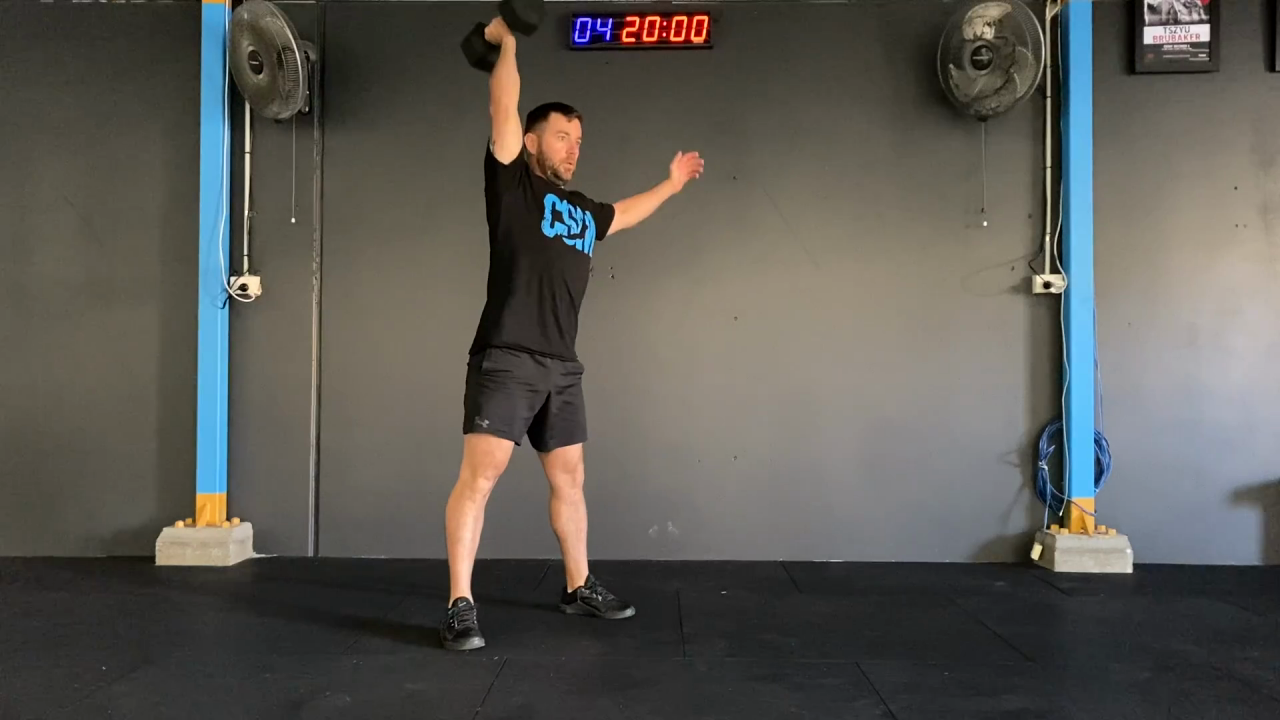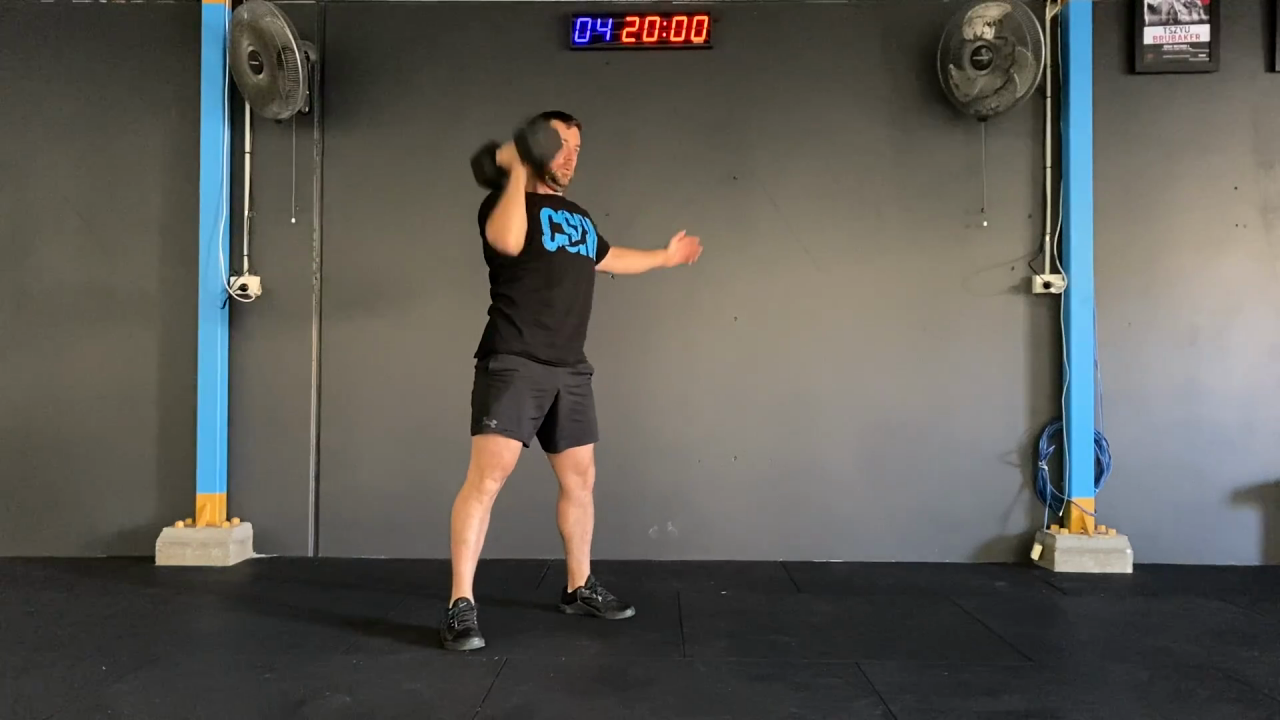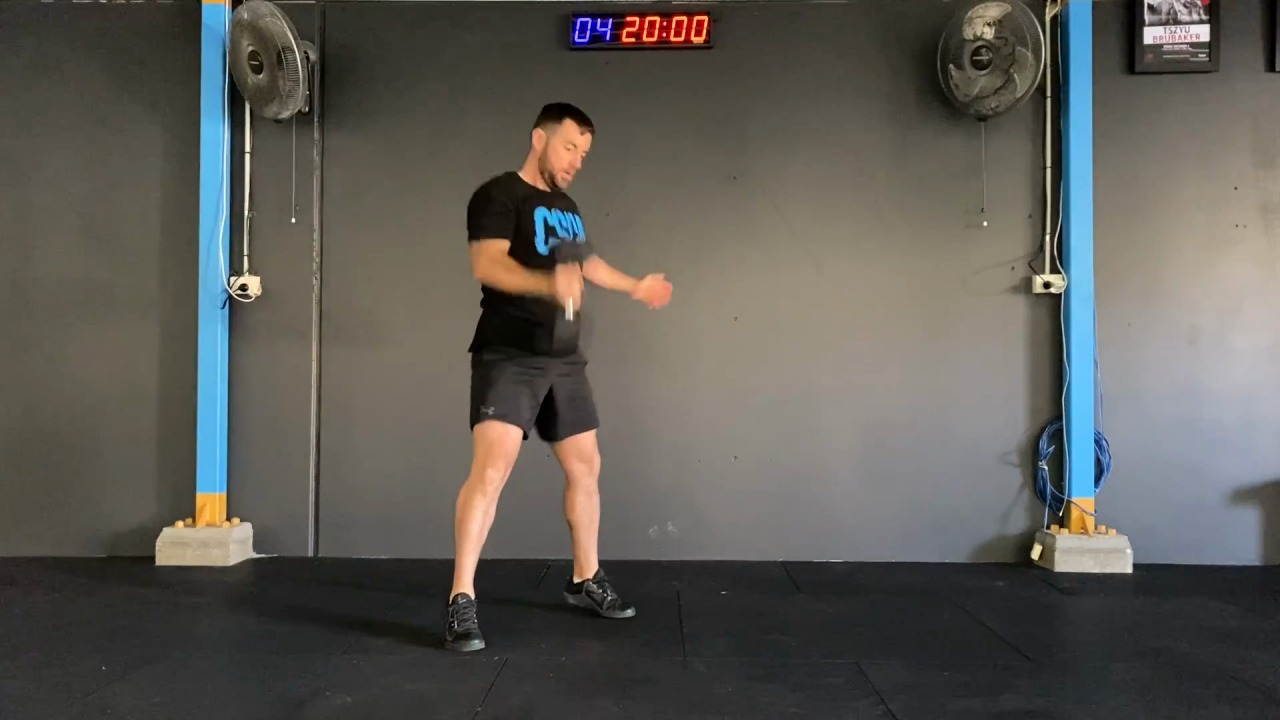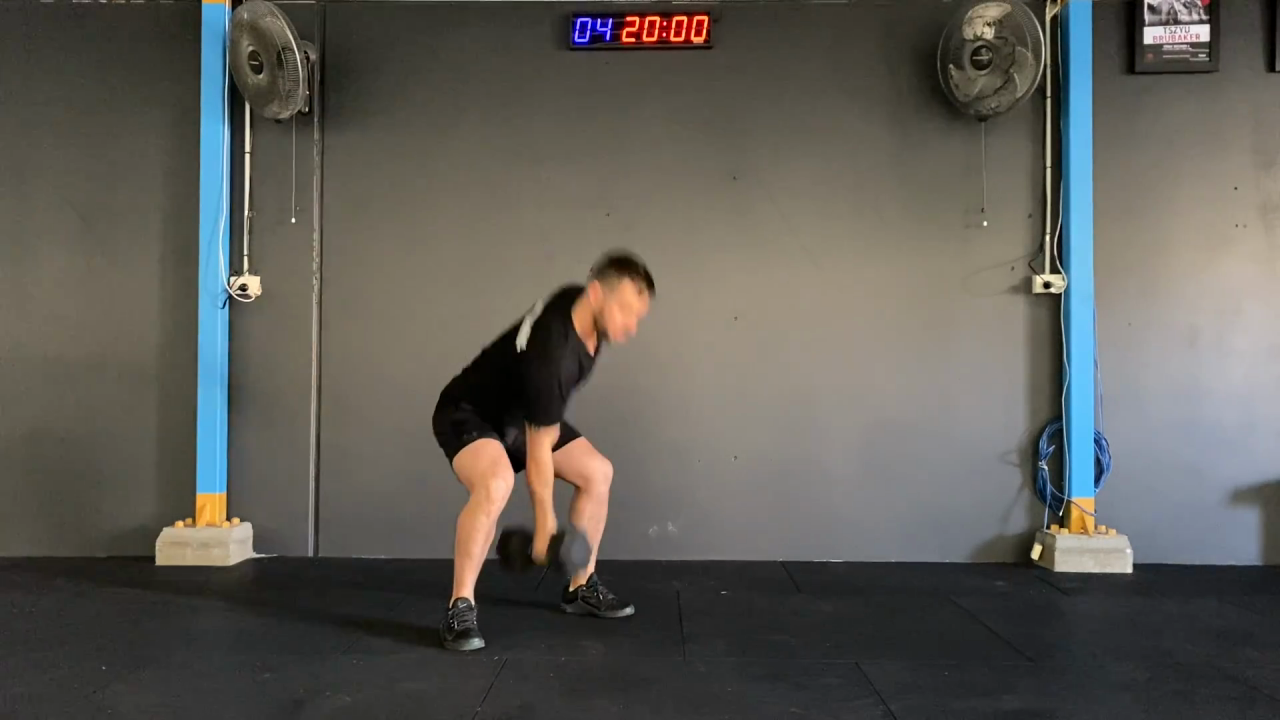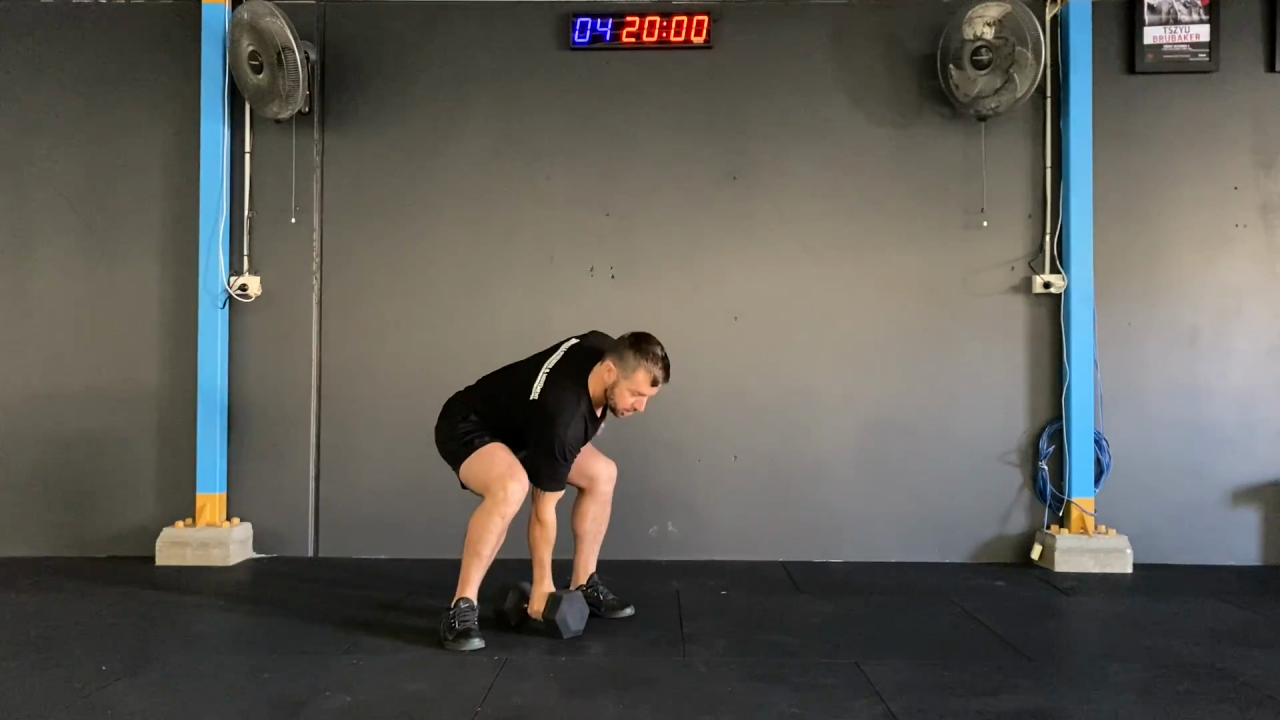
dt=0.4s
person 1, frame 1
left shoulder: (582, 209)
right shoulder: (512, 186)
left elbow: (624, 214)
right elbow: (503, 114)
left wrist: (671, 183)
right wrist: (506, 46)
left hip: (561, 366)
right hip: (506, 360)
left knee: (569, 478)
right knee: (480, 477)
left ankle: (579, 587)
right ankle: (460, 603)
person 1, frame 2
left shoulder: (578, 216)
right shoulder: (514, 207)
left elbow: (607, 258)
right elbow: (509, 242)
left wrist: (666, 255)
right wrist: (514, 170)
left hip: (570, 368)
right hip: (513, 364)
left knee: (579, 480)
right knee: (487, 478)
left ankle: (579, 587)
right ankle: (461, 605)
person 1, frame 3
left shoulder: (566, 206)
right shoulder: (498, 195)
right elbow: (488, 265)
left wrist: (635, 286)
right wrist: (548, 283)
left hip: (563, 359)
right hip: (508, 357)
left knee: (585, 468)
right knee: (492, 469)
left ankle: (586, 580)
right ankle: (461, 601)
person 1, frame 4
left shoulder: (584, 310)
right shoulder: (553, 352)
right elbow: (539, 452)
right wrist: (545, 528)
left hip: (518, 414)
right hip: (467, 411)
left knee: (598, 473)
right knee: (496, 483)
left ankle: (582, 586)
right ankle: (460, 607)
person 1, frame 5
left shoulder: (604, 348)
right shoulder: (562, 417)
right elbow: (544, 510)
right wrist: (543, 586)
left hip: (515, 424)
right hip: (467, 426)
left knee: (602, 474)
right knee: (511, 488)
left ankle: (583, 585)
right ankle: (462, 609)
